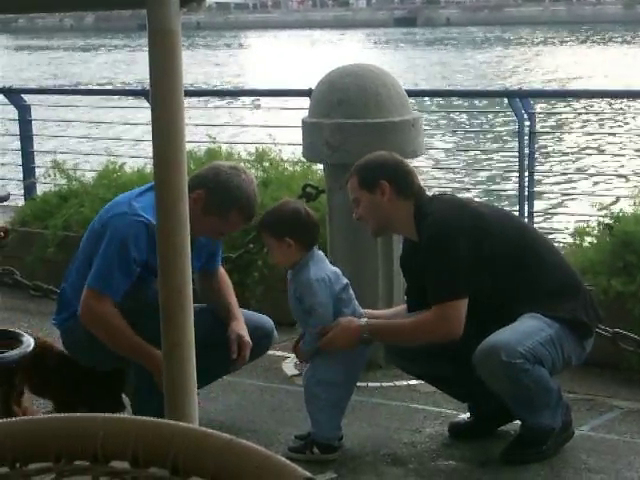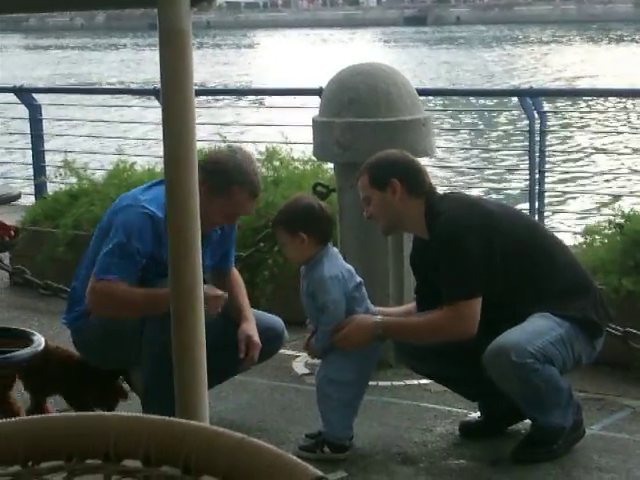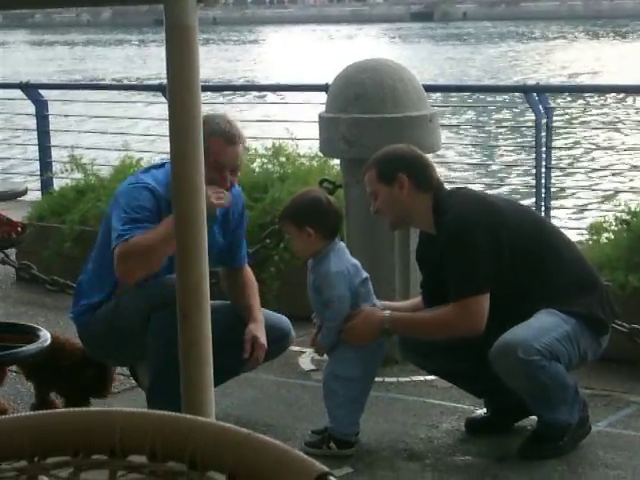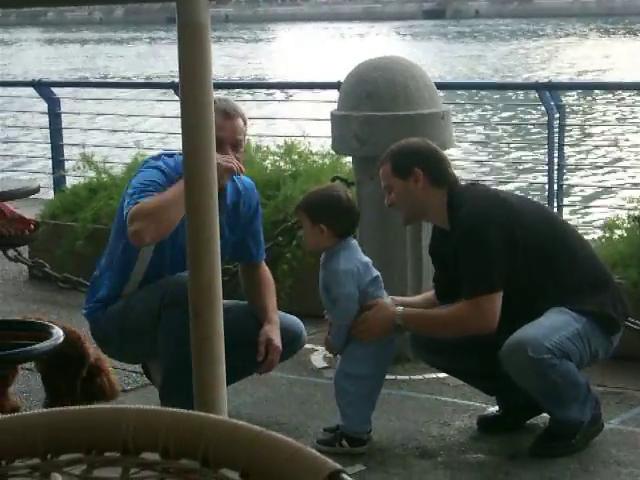
dt=0.2s
person 1, frame 1
left shoulder: (446, 224)
right shoulder: (418, 240)
left elbow: (447, 324)
right elbow: (420, 313)
left wrist: (363, 331)
right wrist: (358, 317)
left hip: (560, 318)
right hip: (502, 319)
left knee: (497, 354)
right knee: (401, 343)
left ankle: (551, 421)
right ankle: (492, 405)
person 1, frame 2
left shoulder: (458, 222)
right shoulder: (427, 238)
left elbow: (462, 323)
right elbow: (430, 310)
left wrist: (377, 328)
right wrist: (369, 315)
left hip: (570, 317)
right hip: (510, 318)
left knee: (508, 354)
right knee: (412, 343)
left ankle: (562, 419)
right ankle: (503, 404)
person 1, frame 3
left shoulder: (466, 218)
right shoulder: (434, 233)
left elbow: (470, 318)
right elbow: (436, 305)
left wrist: (385, 322)
right wrist: (376, 309)
left hip: (576, 314)
right hip: (516, 313)
left knee: (514, 351)
right knee: (417, 340)
left ankle: (569, 416)
right ankle: (508, 400)
person 1, frame 4
left shoulder: (480, 215)
right shoulder: (447, 229)
left elbow: (482, 317)
right elbow: (447, 300)
left wrist: (397, 318)
right wrist: (388, 304)
left hip: (587, 312)
right hip: (529, 311)
left knee: (525, 349)
right knee: (427, 339)
left ankle: (580, 414)
right ankle: (520, 398)
person 2, frame 1
left shoulder: (204, 217)
right shoulder: (134, 222)
left elbow: (211, 274)
right elbow: (92, 310)
left wrist: (236, 320)
right wrist: (157, 363)
left hip: (151, 322)
left knee: (260, 332)
left ankle: (164, 390)
right ankle: (150, 415)
person 2, frame 2
left shoulder: (217, 213)
right shoulder: (142, 215)
left elbow: (224, 272)
right elbow: (98, 296)
left wrist: (246, 320)
left hip: (167, 316)
left knee: (270, 332)
right knee: (172, 292)
left ankle: (172, 386)
right ankle: (160, 415)
person 2, frame 3
left shoulder: (232, 199)
right shoulder: (144, 191)
left elbow: (237, 269)
right elbow: (127, 268)
left wrist: (255, 322)
left hip: (170, 317)
right hip: (104, 322)
left knee: (277, 331)
right knee: (175, 288)
left ankle: (179, 383)
right ankle: (166, 411)
person 2, frame 4
left shoulder: (243, 191)
right shoulder: (157, 173)
left elbow: (254, 267)
right elbow: (140, 232)
left wrist: (271, 323)
left hip: (185, 315)
right hip: (118, 317)
left knee: (290, 333)
right knee: (188, 286)
left ankle: (191, 380)
right ankle: (178, 409)
person 3, frame 1
left shoulder: (313, 278)
right shoulder: (303, 267)
left elbow: (323, 320)
left wrist: (306, 348)
right wrist: (302, 338)
left knee: (320, 386)
right knee: (315, 384)
left ankle: (325, 442)
right ankle: (326, 432)
person 3, frame 2
left shoulder: (326, 275)
right shoulder: (318, 263)
left elbow: (335, 317)
left wrist: (318, 345)
right wrist: (314, 334)
left knee: (332, 385)
right knee: (329, 383)
left ankle: (336, 441)
right ankle: (337, 431)
person 3, frame 3
left shoulder: (332, 270)
right shoulder: (326, 257)
left elbow: (339, 311)
left wrist: (324, 342)
right wrist: (320, 329)
left knee: (339, 382)
right knee: (339, 381)
left ankle: (342, 438)
right ankle: (343, 427)
person 3, frame 4
left shoulder: (342, 267)
right shoulder: (341, 252)
left elbow: (348, 309)
left wrist: (335, 341)
right wrist: (332, 329)
left knee: (350, 381)
right knee: (354, 381)
left ankle: (354, 436)
right ankle: (356, 425)
